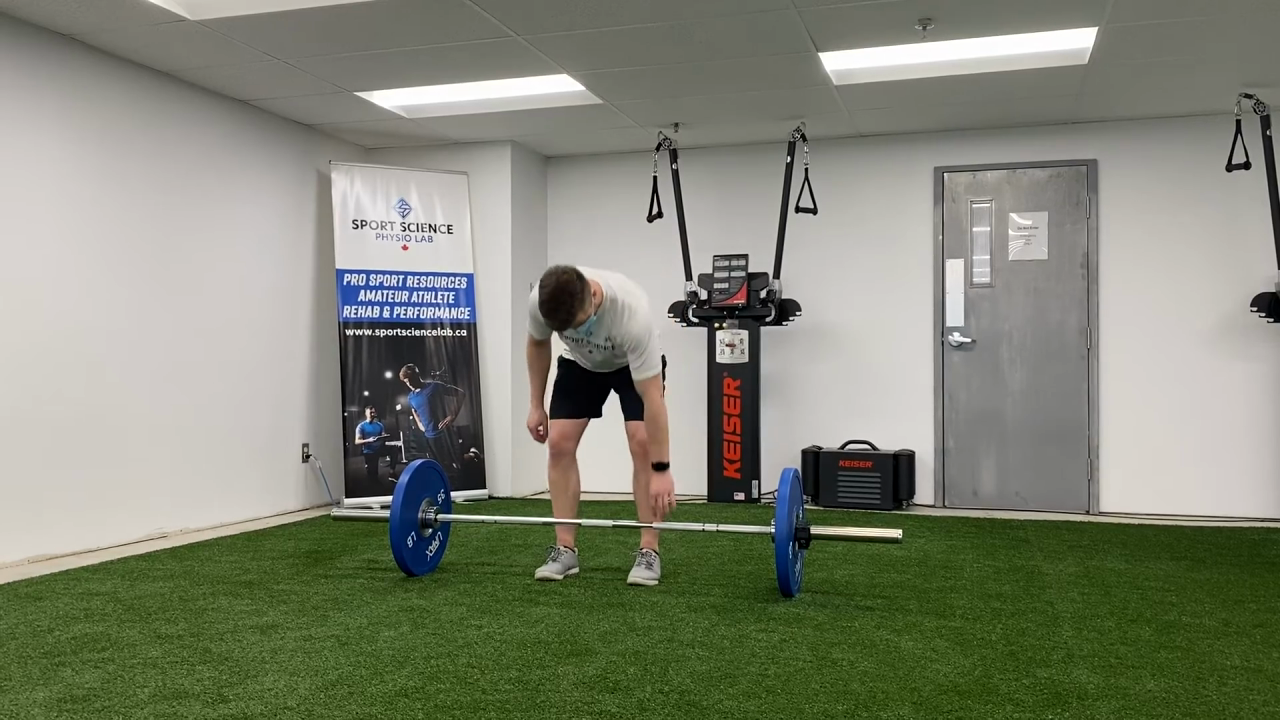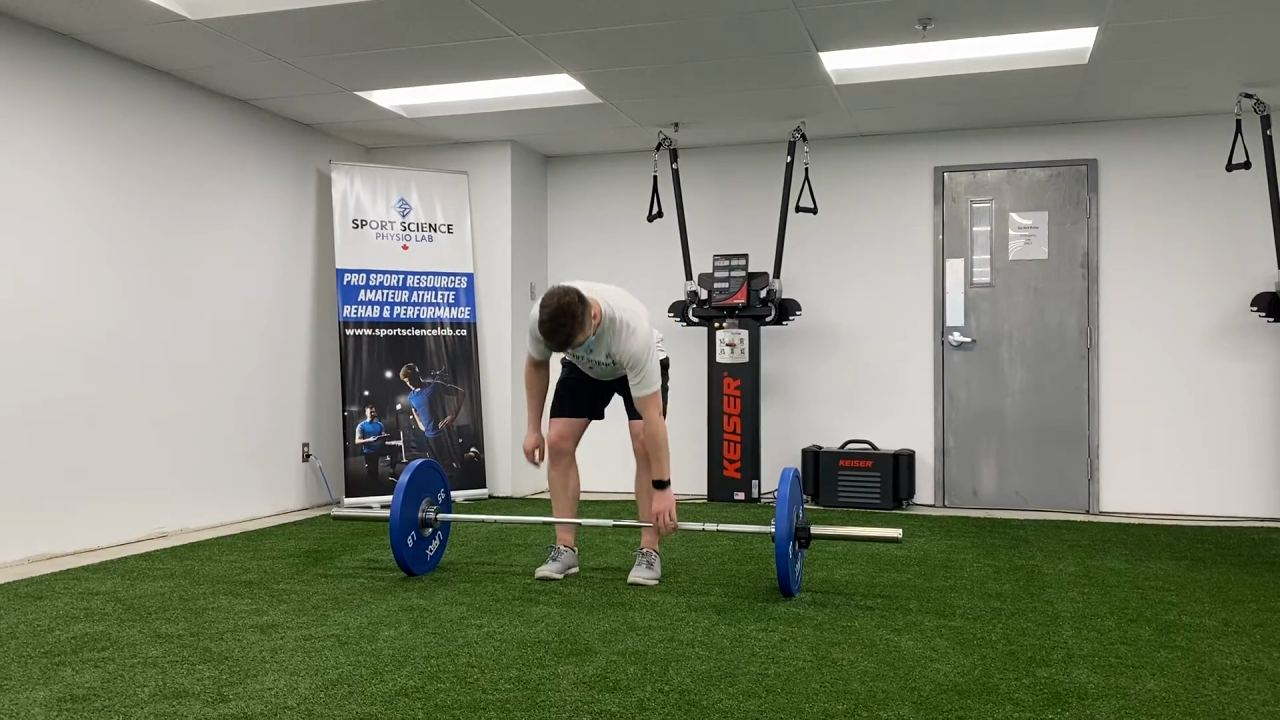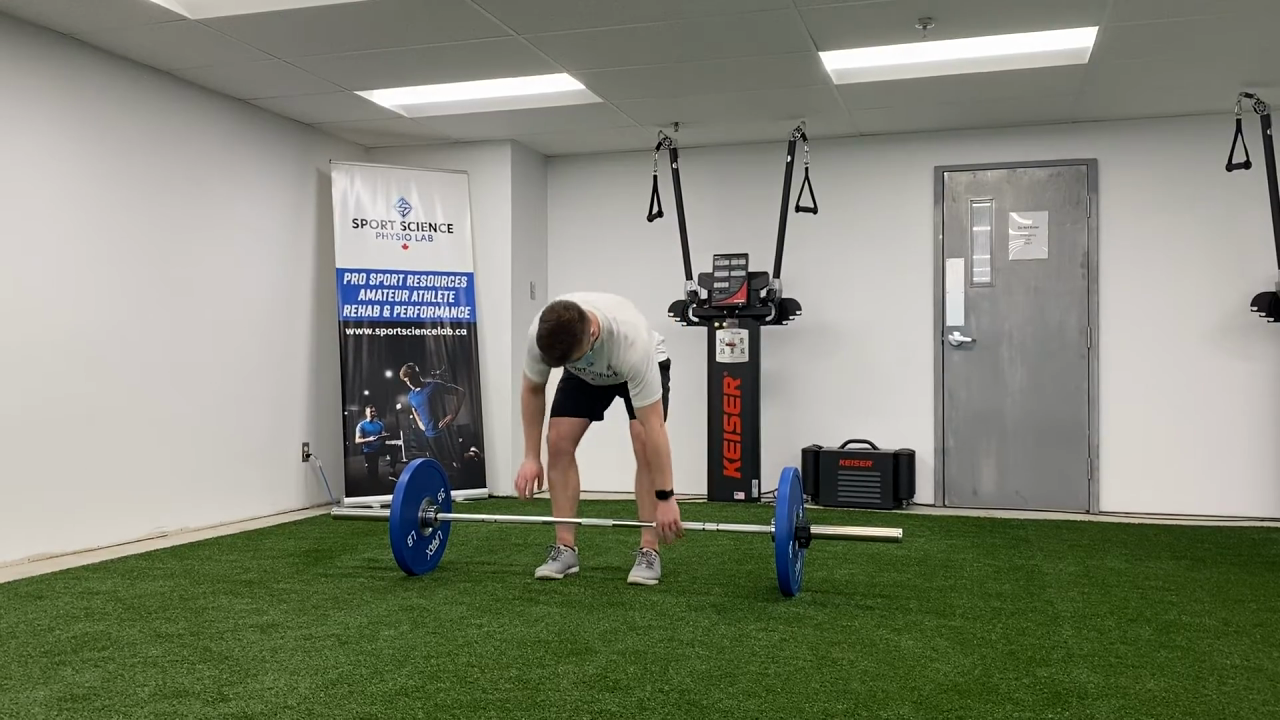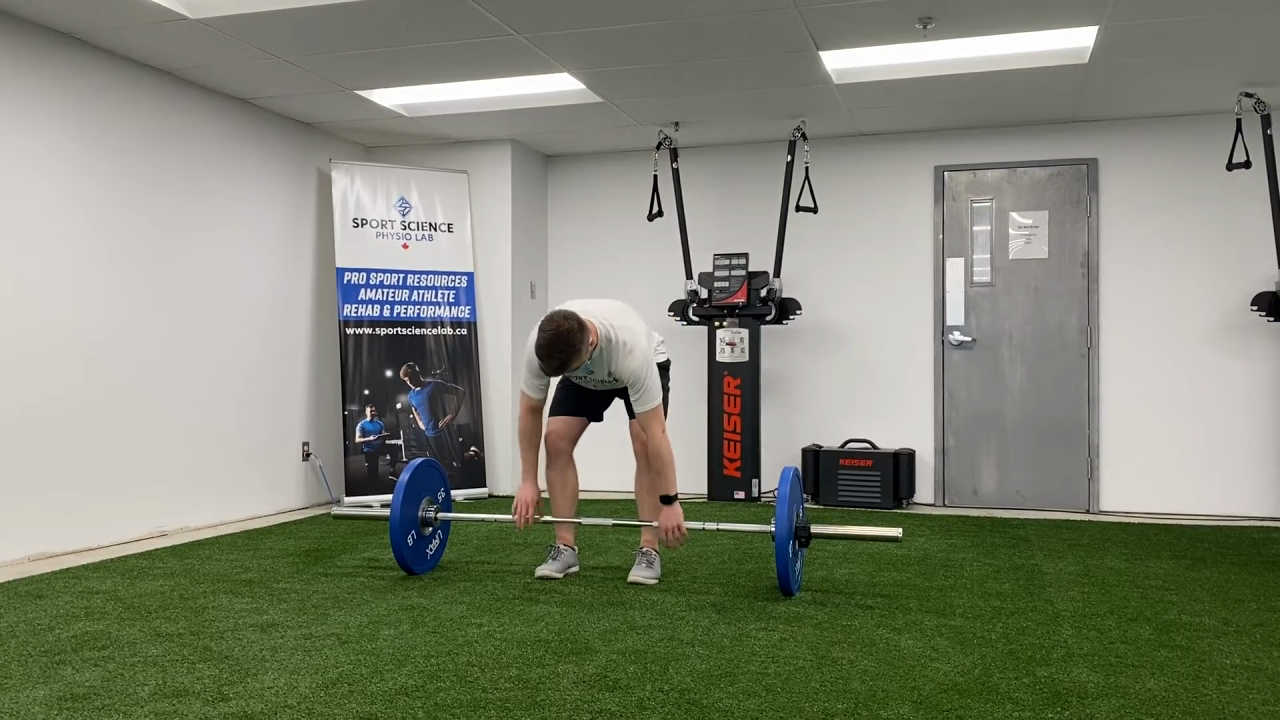
dt=0.1s
person 1, frame 1
left shoulder: (631, 311)
right shoulder: (540, 301)
left elbow: (651, 398)
right elbow: (537, 344)
left wrist: (662, 470)
right wrist: (536, 405)
left hip: (633, 365)
right hip: (580, 364)
left knee: (642, 442)
right knee: (560, 444)
left ankle: (649, 551)
right ankle: (565, 549)
person 1, frame 2
left shoulder: (631, 331)
right shoulder: (542, 319)
left elbow: (652, 416)
right elbow: (537, 365)
left wrist: (662, 488)
right wrist: (533, 428)
left hip: (641, 364)
right hip: (582, 369)
left knee: (643, 440)
right knee: (559, 442)
left ankle: (649, 552)
right ankle: (565, 548)
person 1, frame 3
left shoulder: (631, 342)
right shoulder: (541, 333)
left elbow: (653, 426)
right elbow: (533, 389)
left wrist: (665, 497)
right wrist: (531, 456)
left hip: (646, 366)
right hip: (584, 375)
left knee: (643, 441)
right knee: (559, 443)
left ankle: (649, 552)
right ankle: (565, 548)
person 1, frame 4
left shoulder: (632, 350)
right shoulder: (539, 346)
left elbow: (656, 432)
right elbow: (530, 411)
left wrist: (669, 503)
right wrist: (528, 481)
left hip: (649, 364)
right hip: (588, 378)
left knee: (643, 442)
right knee: (556, 440)
left ankle: (648, 550)
right ankle: (565, 547)
